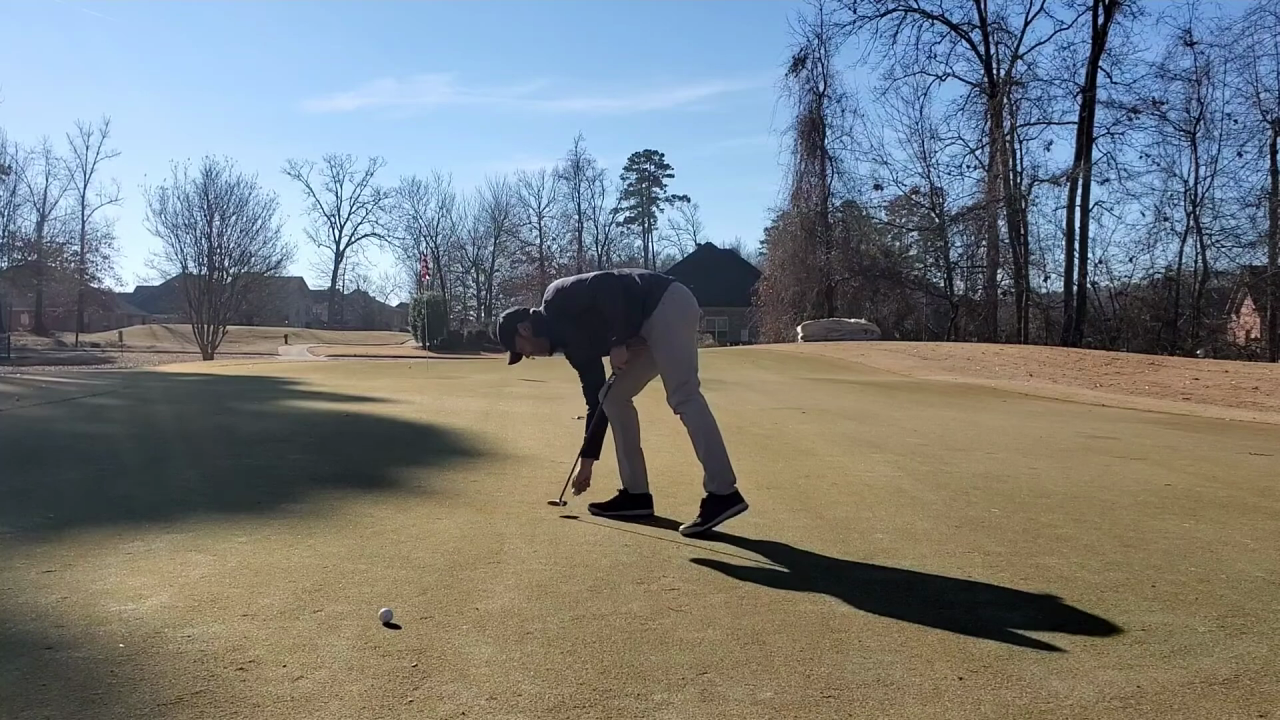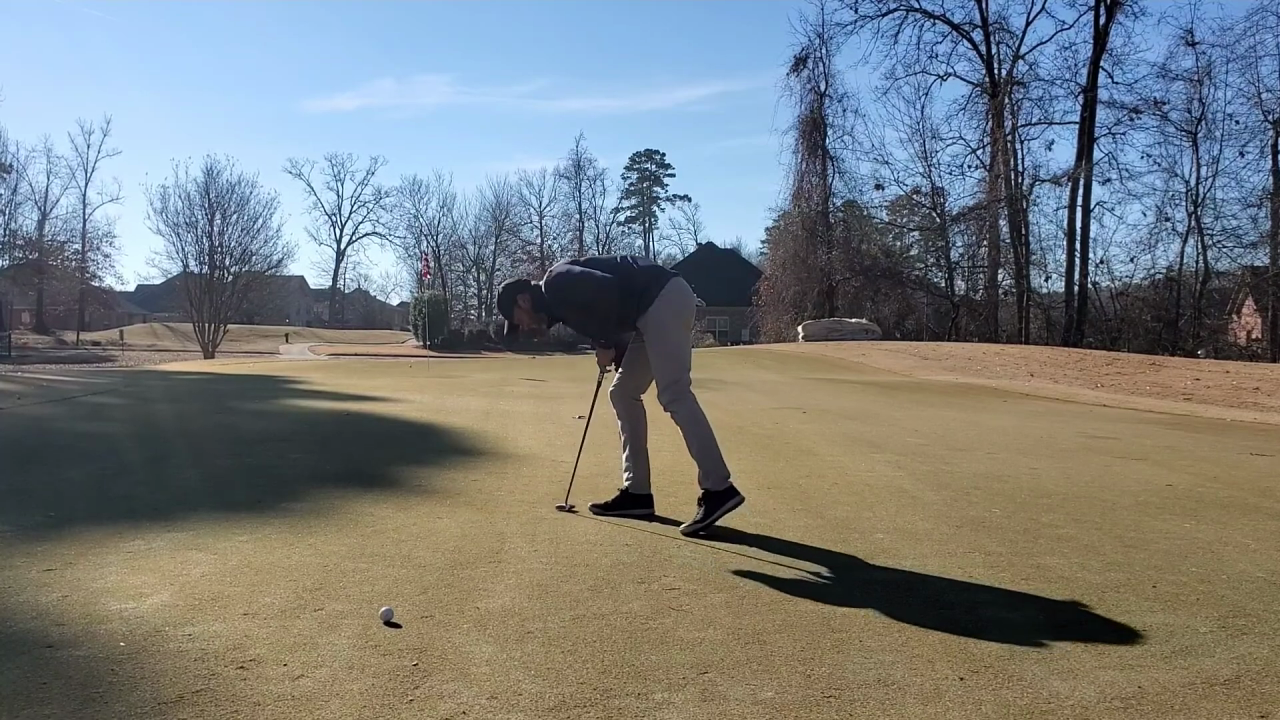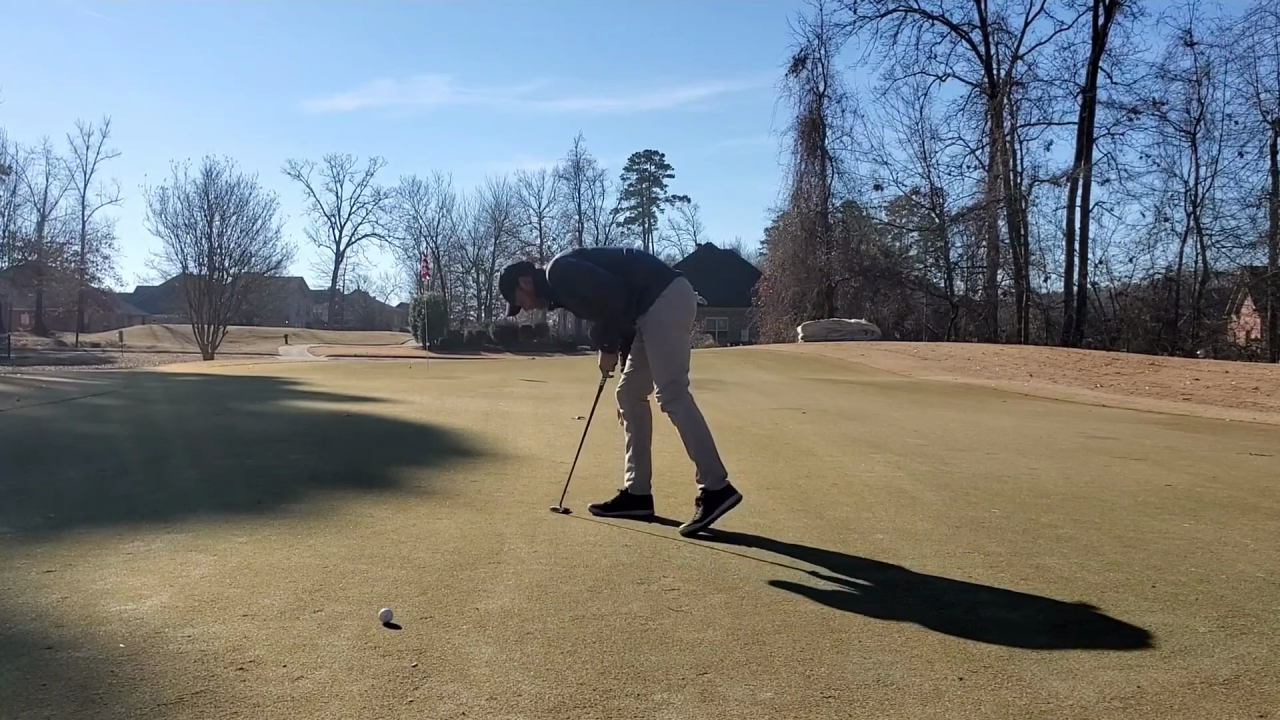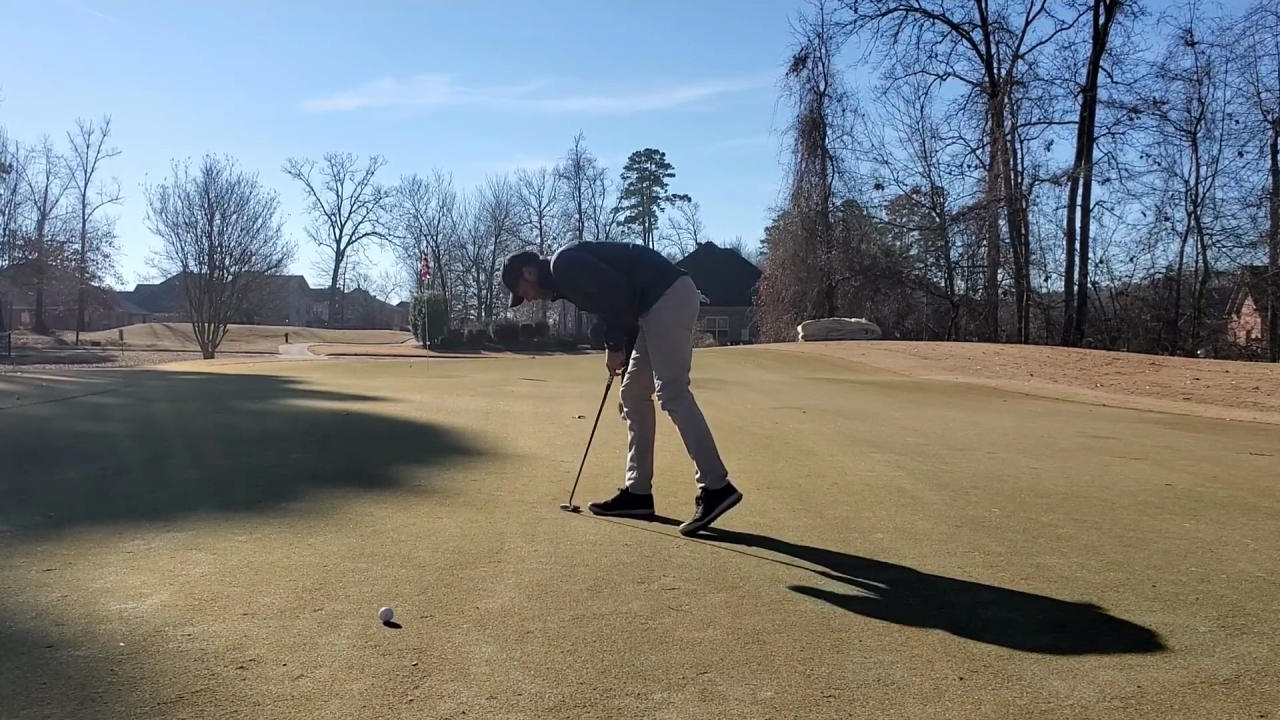
dt=0.5s
person 1, frame 1
left shoulder: (558, 300)
right shoulder: (569, 339)
left elbow: (604, 283)
right elbow: (595, 396)
left wrist: (616, 342)
right wrist: (587, 460)
left hip: (668, 305)
left knee: (683, 397)
right knee: (613, 396)
left ankle: (723, 494)
right ankle: (636, 493)
person 1, frame 2
left shoulder: (556, 284)
right shoulder: (563, 308)
left elbow: (606, 288)
right elbow: (615, 342)
left wrist: (604, 344)
left hip: (665, 299)
right hip: (653, 310)
left knee: (674, 394)
right knee: (622, 393)
left ankle: (718, 490)
right ankle: (637, 492)
person 1, frame 3
left shoulder: (560, 272)
right shoulder: (563, 289)
left elbow: (612, 292)
right elbow: (618, 317)
left wrist: (606, 347)
left hip: (665, 299)
right hip: (656, 307)
left knee: (671, 394)
right knee: (630, 393)
left ankle: (716, 489)
right ankle: (637, 494)
person 1, frame 4
left shoulder: (563, 264)
right shoulder: (565, 280)
left elbow: (616, 288)
right elbow: (618, 314)
left wrist: (613, 347)
left hip: (669, 296)
right hip: (659, 303)
left knee: (671, 393)
right knee: (634, 394)
left ankle: (716, 488)
right ankle: (638, 492)
